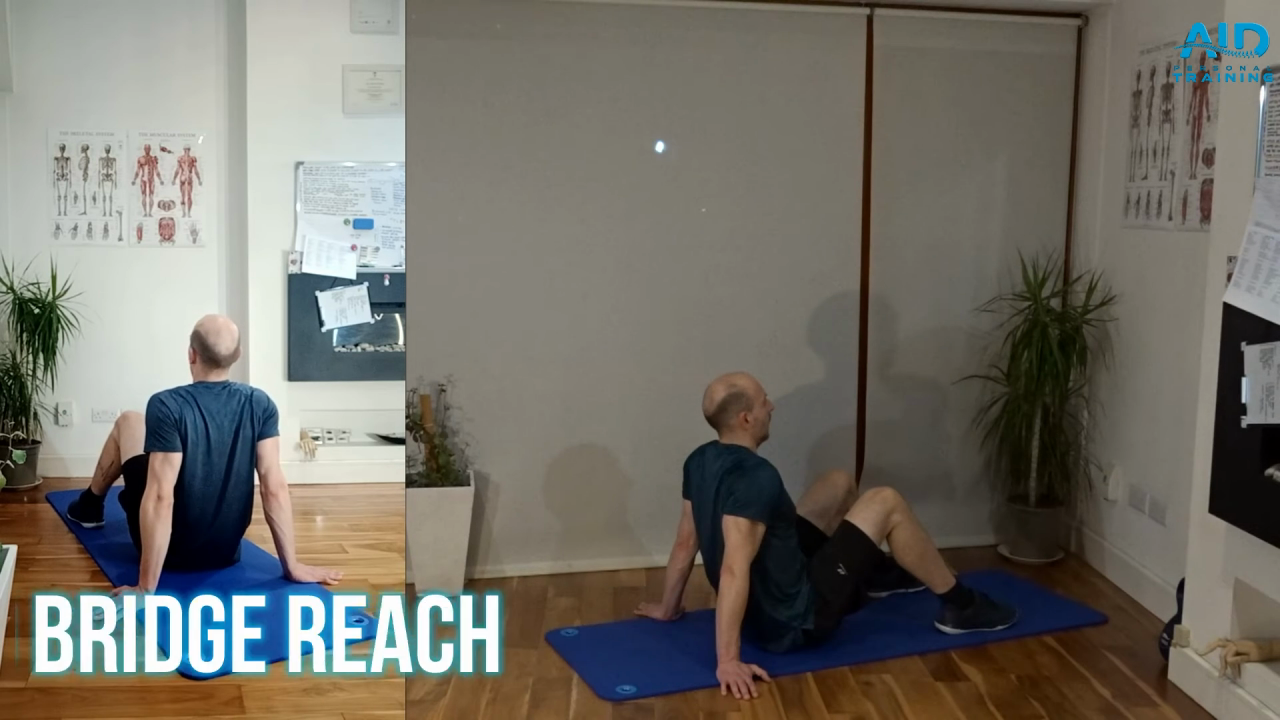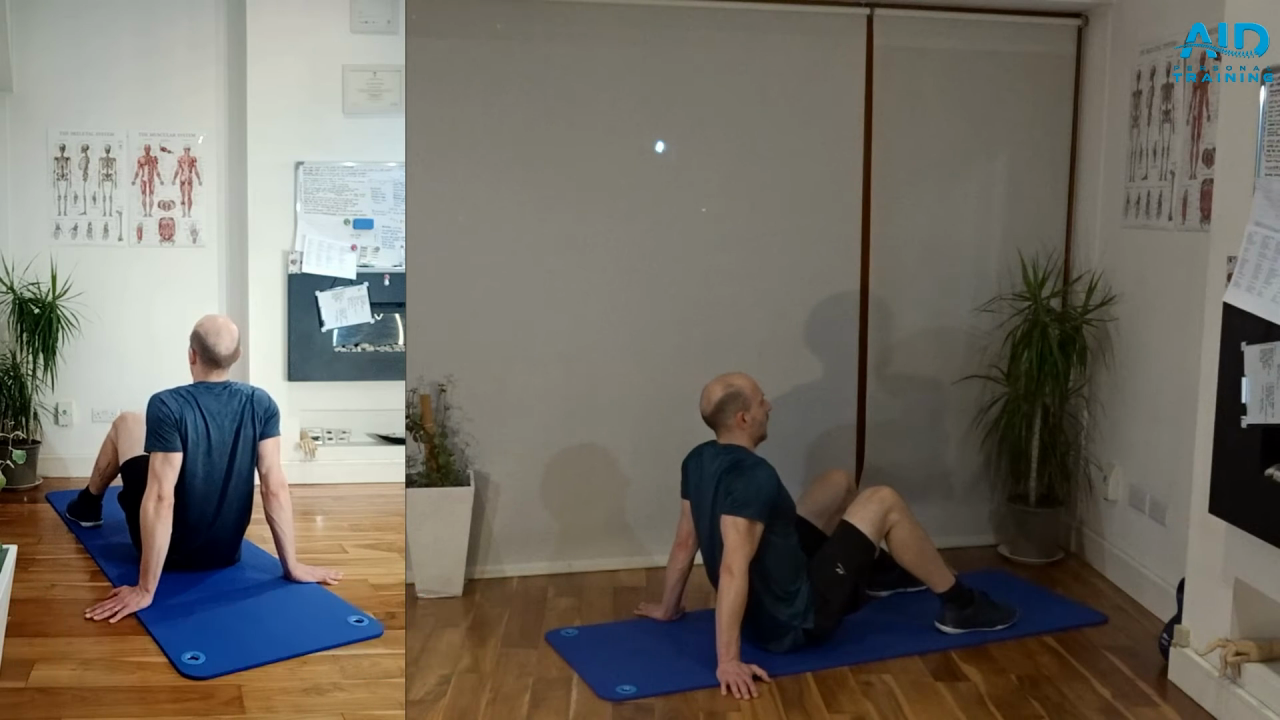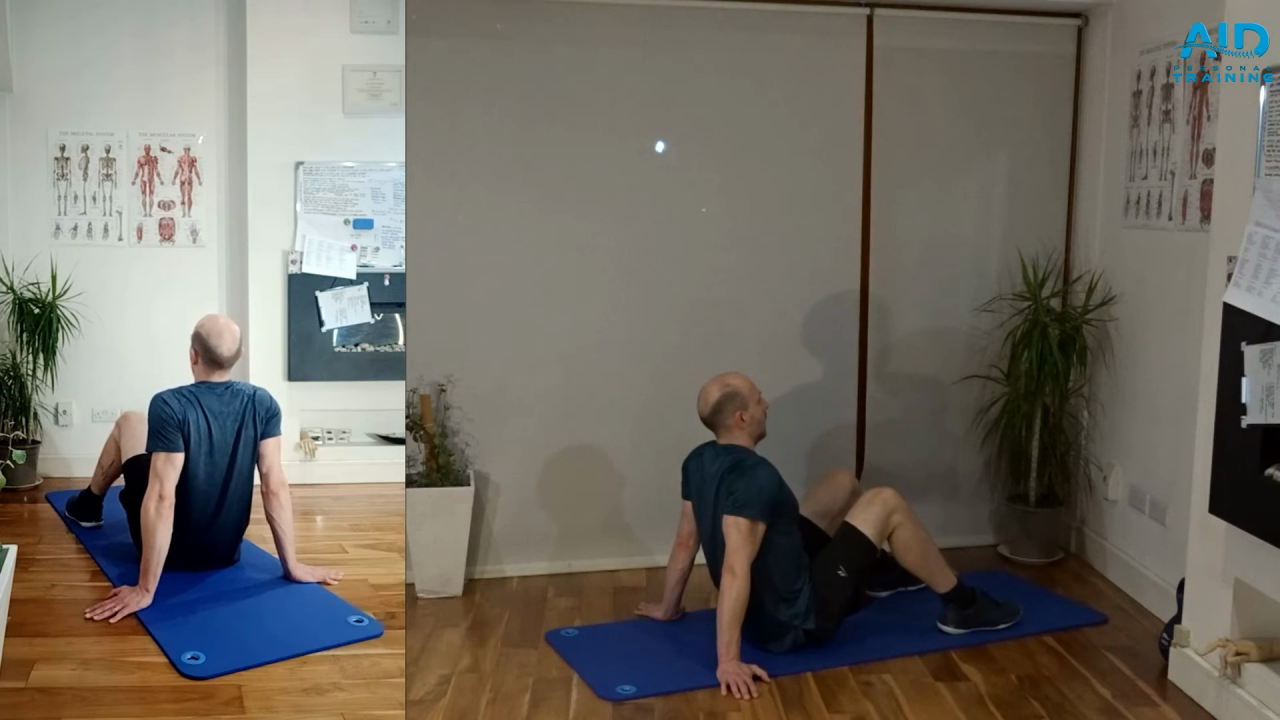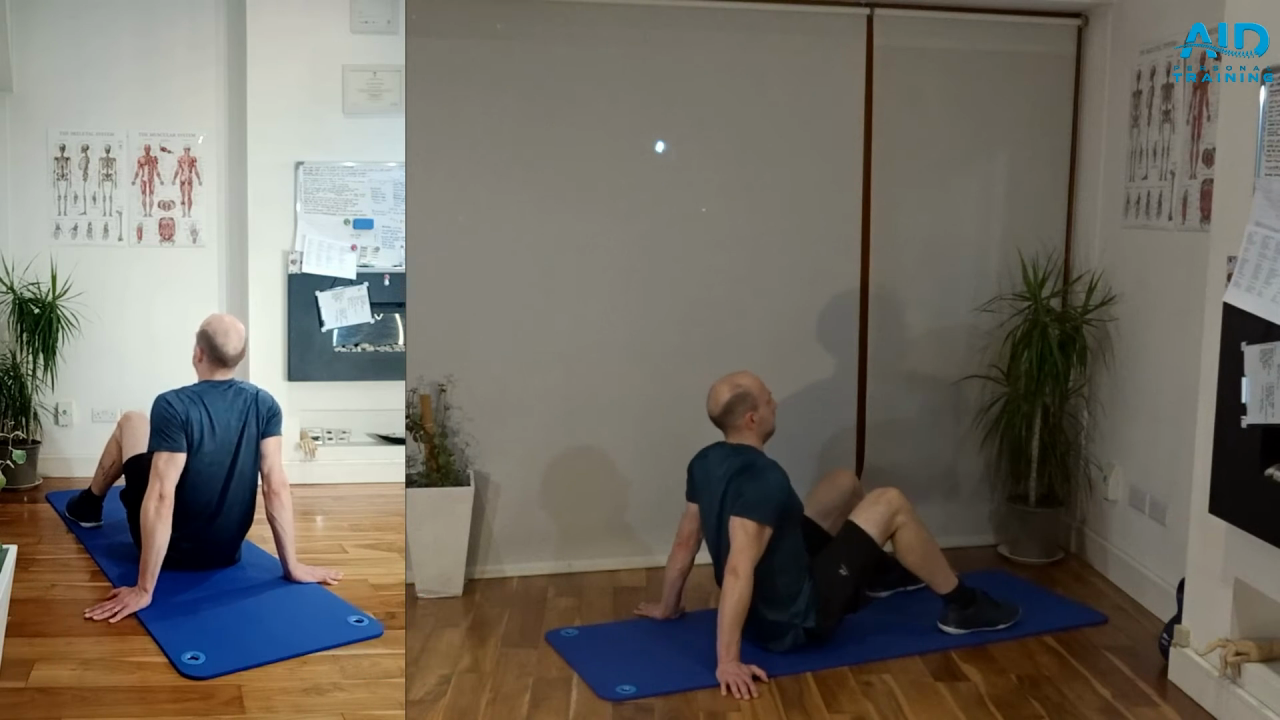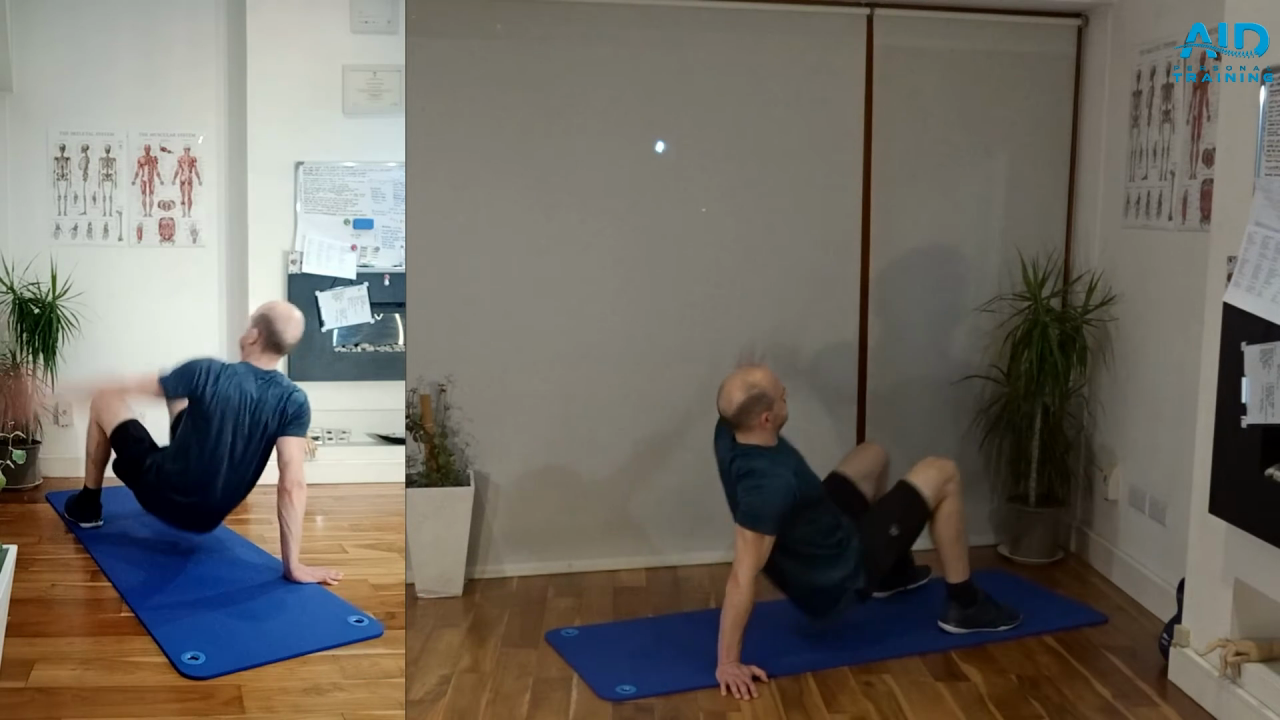
dt=0.4s
person 1, frame 1
left shoulder: (700, 461)
right shoulder: (755, 477)
left elbow: (685, 541)
right elbow: (733, 570)
left wrist: (668, 607)
right wrist: (728, 661)
left hip: (759, 605)
right hip: (794, 620)
left knee: (841, 483)
right knee: (885, 502)
left ankle: (880, 574)
right ankle: (960, 606)
person 1, frame 2
left shoulder: (698, 461)
right shoulder: (753, 477)
left elbow: (685, 541)
right elbow: (733, 569)
left wrist: (669, 607)
right wrist: (728, 661)
left hip: (760, 606)
right hip: (794, 619)
left knee: (840, 483)
right knee: (883, 502)
left ankle: (879, 573)
right ankle: (961, 605)
person 1, frame 3
left shoulder: (699, 462)
right shoulder: (754, 477)
left elbow: (686, 541)
right elbow: (735, 569)
left wrist: (669, 606)
right wrist: (728, 660)
left hip: (762, 604)
right hip: (794, 621)
left knee: (844, 484)
right knee: (885, 503)
left ankle: (880, 573)
right ankle: (962, 605)
person 1, frame 4
left shoulder: (705, 461)
right shoulder: (762, 479)
left elbow: (686, 539)
right elbow: (738, 571)
left wrist: (667, 604)
right wrist: (728, 661)
left hip: (764, 608)
right hip: (792, 623)
left knee: (846, 483)
right knee: (890, 502)
left ankle: (879, 573)
right ankle: (962, 606)
person 1, frame 5
left shoulder: (730, 431)
right shoulder: (780, 481)
right elbow: (742, 575)
right wrist: (729, 661)
left hip: (814, 558)
right hip: (840, 580)
left knee: (873, 455)
right knee: (941, 473)
left ankle: (884, 575)
right ankle: (961, 597)
person 2, frame 1
left shoulder: (167, 407)
right shoulder: (261, 405)
left elbow: (161, 499)
right elbow: (275, 489)
left wrist: (146, 587)
right wrist: (291, 565)
left hip: (171, 553)
right hip: (226, 555)
left knee: (128, 424)
left ankle: (90, 505)
person 2, frame 2
left shoulder: (167, 406)
right shoulder: (261, 404)
left elbow: (161, 499)
right elbow: (275, 487)
left wrist: (145, 590)
right wrist: (292, 566)
left hip: (171, 550)
right hip: (225, 553)
left knee: (127, 423)
left ankle: (88, 505)
person 2, frame 3
left shoulder: (169, 406)
right shoulder: (263, 404)
left elbow: (162, 499)
right elbow: (275, 487)
left wrist: (145, 589)
right wrist: (292, 565)
left hip: (171, 548)
right hip: (225, 553)
left knee: (130, 422)
left ankle: (89, 505)
person 2, frame 4
left shoulder: (174, 406)
right shoulder: (265, 405)
left elbow: (162, 499)
right elbow: (276, 488)
left wrist: (144, 589)
right wrist: (292, 566)
left hip: (172, 549)
right hip: (225, 554)
left knee: (132, 423)
left ankle: (89, 505)
person 2, frame 5
left shoulder: (209, 375)
right shoulder: (296, 403)
left elbow: (125, 389)
right elbow: (292, 487)
right wrist: (294, 566)
left hip: (166, 496)
right hip: (209, 518)
left knee: (105, 400)
left ankle: (89, 504)
